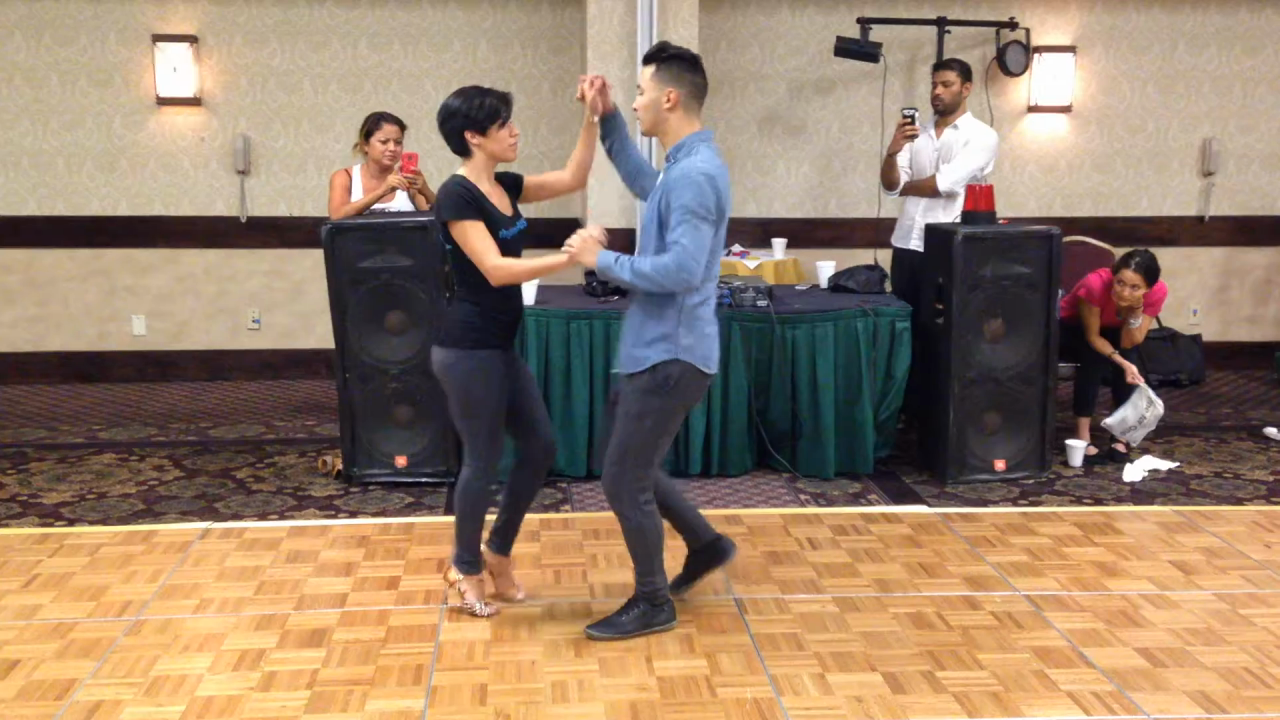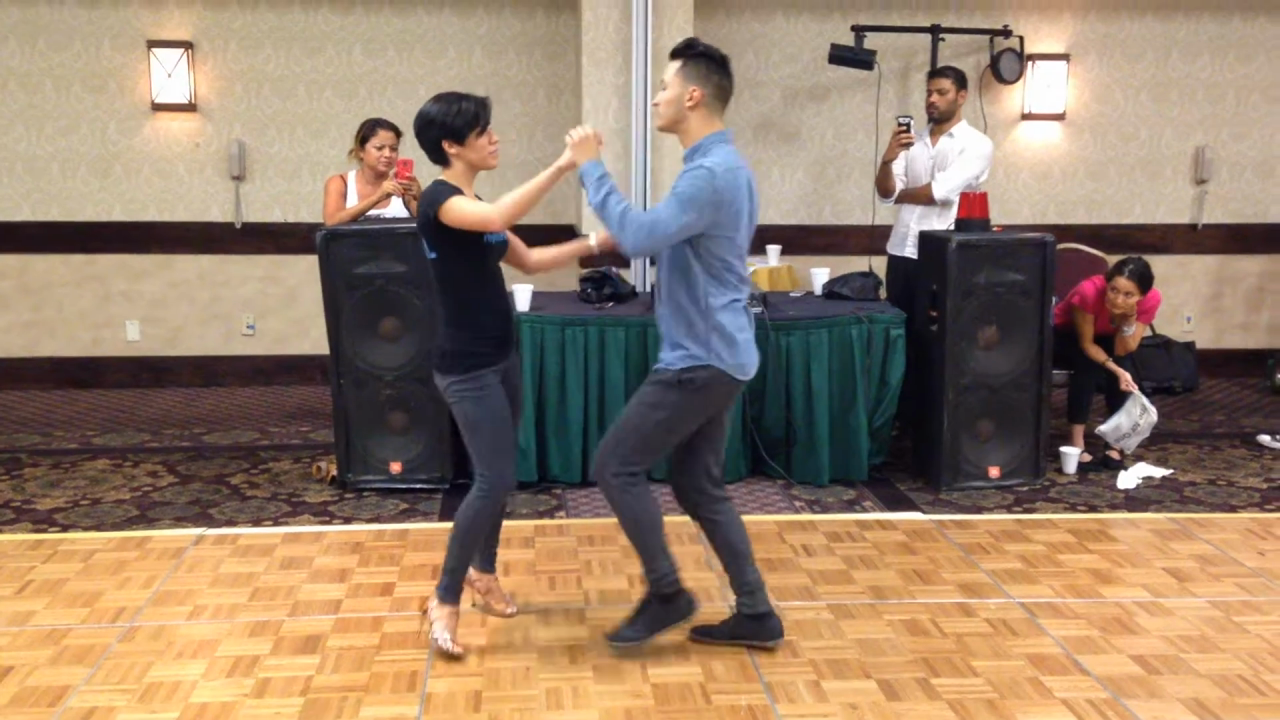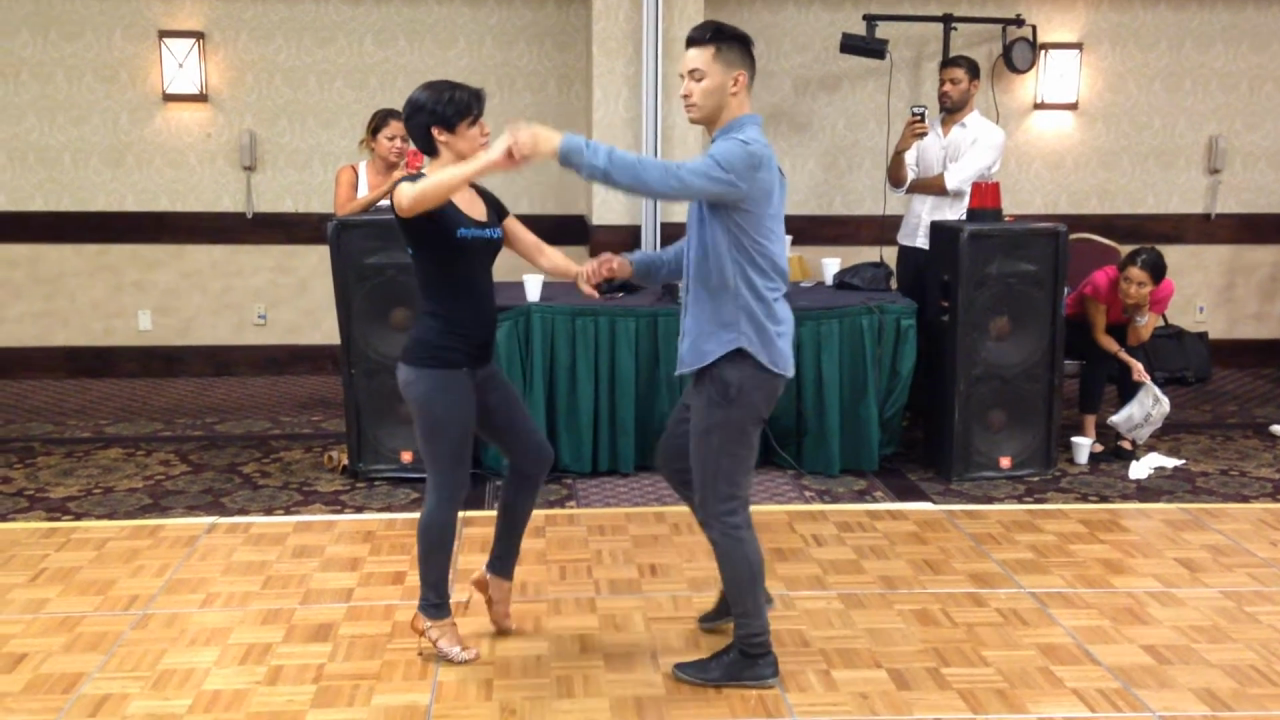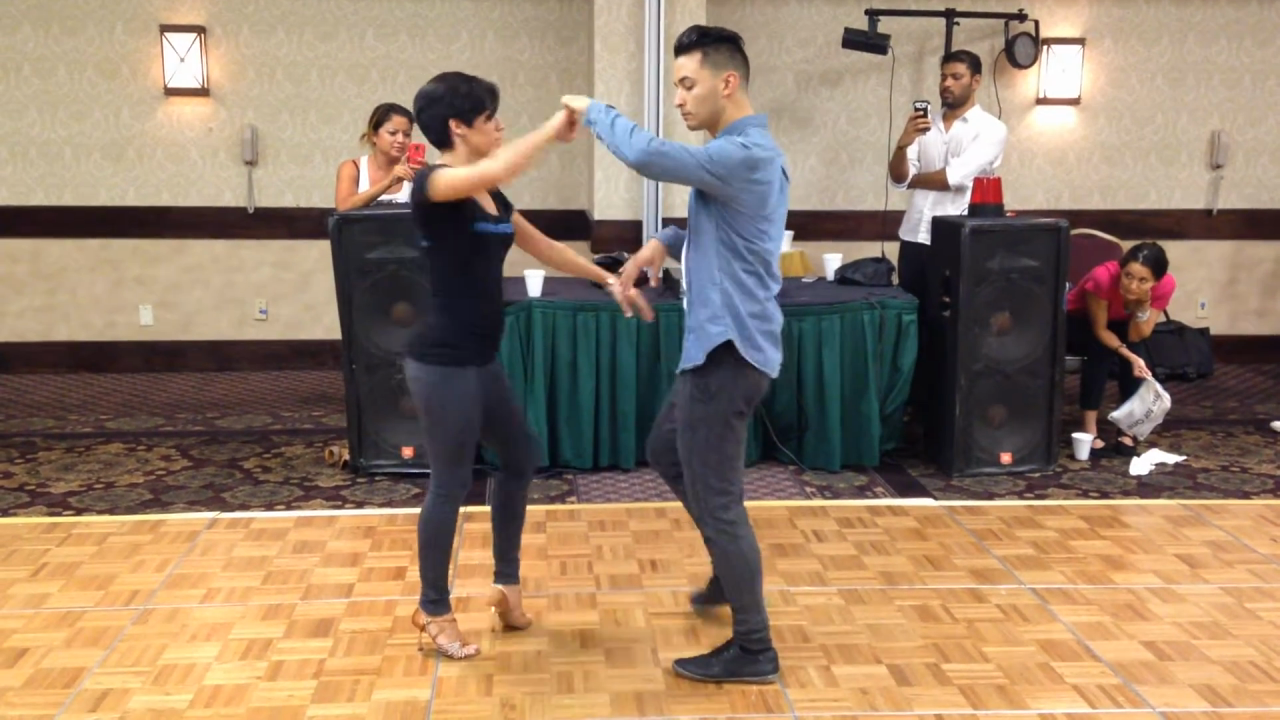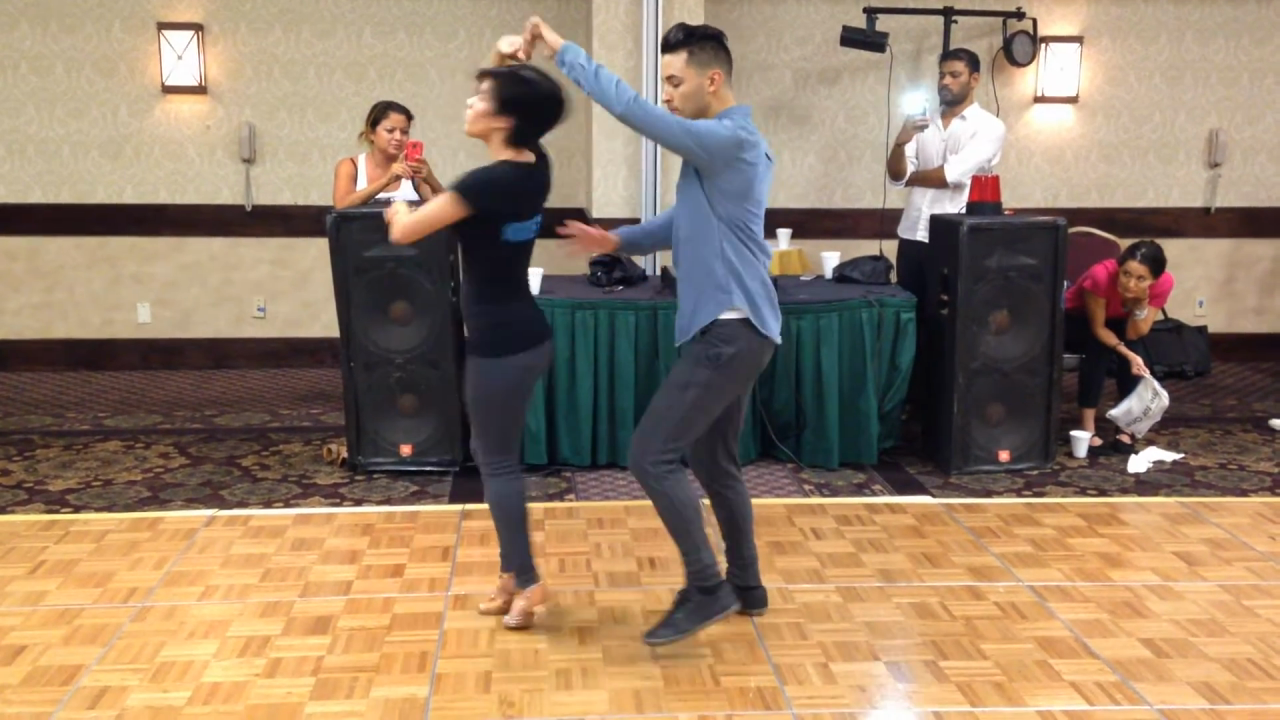
dt=0.5s
person 1, frame 1
left shoulder: (696, 174)
right shoulder: (682, 168)
left elbow: (683, 271)
right elbow: (643, 184)
left wrist: (602, 260)
right wrist: (607, 121)
left hip: (672, 355)
right hip: (653, 349)
left knee: (624, 479)
right knee: (629, 466)
left ankle: (652, 601)
right ankle: (704, 544)
person 1, frame 2
left shoulder: (713, 172)
right shoulder: (717, 164)
left elbow: (641, 233)
left wrist: (591, 171)
right wrist: (648, 245)
left hip: (701, 359)
right hip: (721, 354)
left knee: (615, 465)
right knee: (701, 486)
left ankle: (664, 594)
right ankle: (755, 615)
person 1, frame 3
left shoulder: (744, 152)
right shoulder: (732, 154)
left elbow: (664, 179)
right elbow: (700, 253)
left wrist: (565, 149)
right wrist: (633, 266)
left hip: (740, 355)
right hip: (727, 351)
left knee: (722, 504)
right knee: (680, 468)
left ankle: (752, 652)
right ankle: (746, 595)
person 1, frame 4
left shoulder: (743, 156)
right shoulder: (752, 152)
left elbow: (645, 155)
left wrist: (594, 110)
right wrist: (666, 241)
left hip: (727, 352)
right hip: (716, 347)
left knee: (716, 499)
right knee: (666, 458)
left ankle: (753, 648)
right ankle: (731, 577)
person 1, frame 5
left shoulder: (730, 140)
right shoulder: (728, 144)
left elbow: (629, 109)
right elbow: (690, 221)
left wrist: (563, 50)
right wrist: (621, 240)
left hip: (729, 329)
right hip: (735, 328)
left knee: (651, 455)
right knee: (714, 460)
left ankle: (707, 587)
right ankle: (744, 584)
person 2, frame 1
left shoulder: (504, 186)
right shoulder: (457, 196)
left elbow: (573, 178)
right elbow: (495, 270)
left wrist: (591, 120)
right wrist: (570, 258)
left hip: (498, 347)
right hip: (468, 349)
left knee: (540, 446)
right knee: (483, 458)
left ankle: (498, 552)
right ankle: (465, 568)
person 2, frame 2
left shoulder: (479, 207)
right shoulder: (439, 200)
left elbow: (524, 257)
right elbow: (498, 217)
left wrist: (590, 244)
right wrist: (560, 167)
left hip: (499, 358)
right hip: (466, 367)
left knee: (500, 473)
right knee: (492, 481)
left ankle: (482, 571)
right ankle: (444, 600)
person 2, frame 3
left shoulder: (485, 199)
right shoulder: (412, 189)
left elbow: (538, 251)
right elbow: (413, 200)
left wrist: (581, 272)
right wrist: (490, 161)
left hip: (479, 363)
right hip: (435, 366)
left knee: (534, 458)
right knee: (448, 488)
left ankle: (498, 576)
right ankle: (432, 615)
person 2, frame 4
left shoulder: (491, 198)
right shoulder: (433, 186)
left elbow: (542, 245)
right elbow: (489, 170)
left wrist: (608, 279)
right wrist: (551, 129)
left hip: (477, 358)
right hip: (442, 360)
left knee: (521, 460)
right knee: (451, 484)
left ankle: (507, 585)
right ankle: (433, 610)
person 2, frame 5
left shoulder: (484, 184)
right shoulder: (534, 166)
left elbow: (403, 232)
right elbow: (538, 117)
left wrist: (399, 208)
right wrist: (515, 63)
left hip: (499, 346)
right hip: (527, 337)
left knee: (497, 463)
right knee: (501, 457)
left ankle: (526, 582)
right ankle: (517, 576)
person 3, frame 1
left shoulder: (982, 135)
right shoulder: (918, 132)
left elbow: (946, 183)
right elbow: (890, 185)
left wrist: (905, 186)
right wrist: (892, 152)
right hip: (907, 244)
right knee: (905, 326)
right ankle: (909, 404)
person 3, frame 2
left shoulder: (977, 144)
right shoulder: (913, 140)
left elbow: (941, 191)
right elbow: (885, 193)
left wrist: (899, 194)
right wrist: (887, 160)
right hip: (901, 252)
right ankle: (904, 413)
person 3, frame 3
left shoulder: (989, 133)
right shoulder: (924, 130)
left elbow: (954, 181)
right elbow: (896, 182)
left wrist: (912, 184)
right wrist: (899, 150)
right hip: (912, 241)
right ankle: (915, 401)
person 3, frame 4
left shoulder: (991, 128)
right shoulder: (925, 125)
left elbow: (956, 177)
right elbow: (898, 178)
left wrist: (912, 179)
right wrist: (902, 145)
right hip: (914, 236)
person 3, frame 5
left shoulder: (989, 125)
right shoulder: (924, 122)
left elbow: (954, 173)
right elbow: (896, 174)
left wrist: (910, 178)
right wrist: (900, 143)
right hip: (913, 235)
right ankle: (912, 391)
person 4, frame 1
left shoulder: (1157, 292)
right shoulder: (1095, 284)
left elbow: (1128, 344)
right elbow: (1091, 336)
left wrist: (1136, 310)
right wrist: (1121, 363)
left hip: (1112, 332)
right hip: (1071, 330)
left knee: (1128, 355)
right knee: (1094, 356)
right ankle: (1082, 436)
person 4, frame 2
left shoulder: (1151, 299)
right shoulder: (1089, 291)
left elbow: (1123, 351)
right elbow: (1086, 344)
left wrist: (1130, 317)
right wrist: (1116, 370)
left hip: (1106, 339)
right hip: (1064, 337)
left knee: (1123, 363)
right knee: (1089, 364)
right ankle: (1077, 443)
person 4, frame 3
left shoulder: (1164, 289)
right shoulder: (1101, 282)
left elbow: (1135, 341)
right elbow: (1098, 334)
left wrist: (1143, 308)
right wrist: (1129, 360)
left hip: (1118, 329)
right hip: (1077, 327)
left knee: (1134, 353)
right knee: (1101, 355)
right ankle: (1088, 434)
person 4, frame 4
left shoulder: (1165, 285)
right shoulder: (1103, 277)
left elbow: (1136, 337)
right elbow: (1099, 330)
left wrist: (1144, 304)
right wrist: (1130, 357)
left hip: (1119, 325)
right hip: (1077, 323)
left knee: (1137, 348)
right knee: (1101, 349)
left ankle: (1127, 429)
right ankle: (1089, 430)
person 4, frame 5
left shoulder: (1164, 283)
right shoulder: (1101, 275)
left elbow: (1134, 335)
right elbow: (1097, 328)
left wrist: (1142, 302)
right wrist: (1127, 354)
left hip: (1117, 322)
right hip: (1075, 321)
left knee: (1134, 346)
right knee: (1099, 347)
right ankle: (1087, 428)
